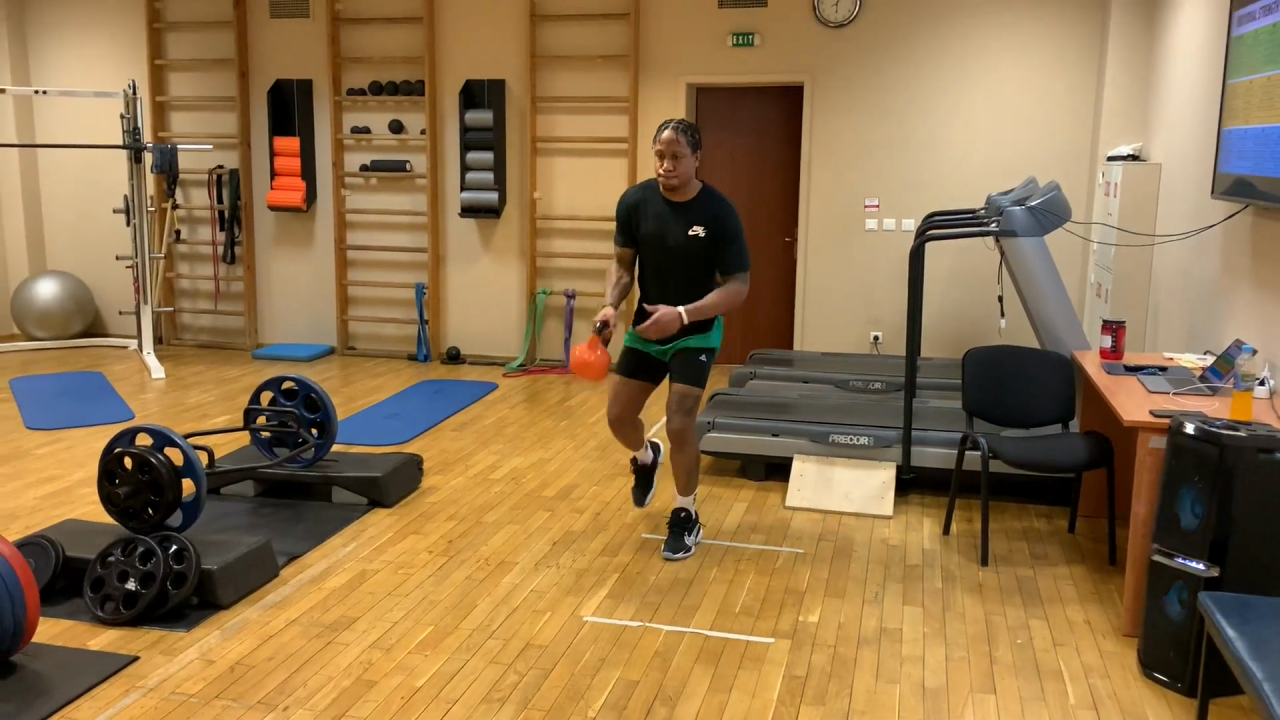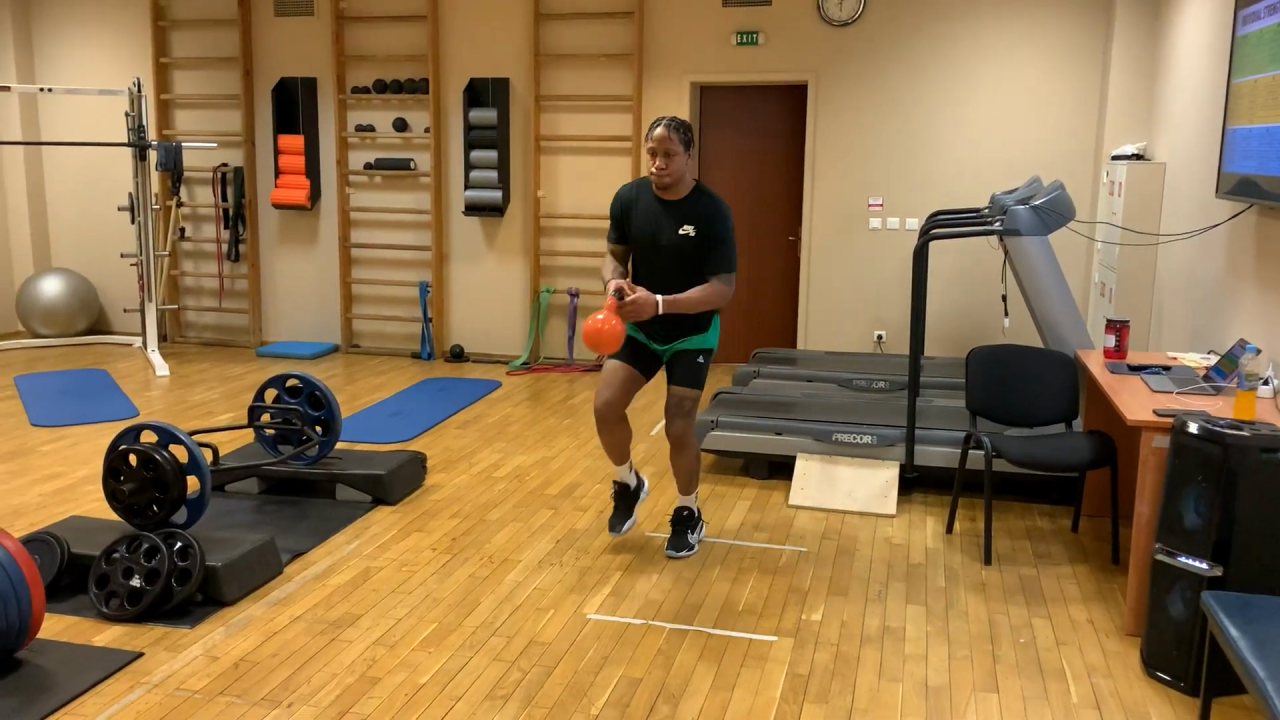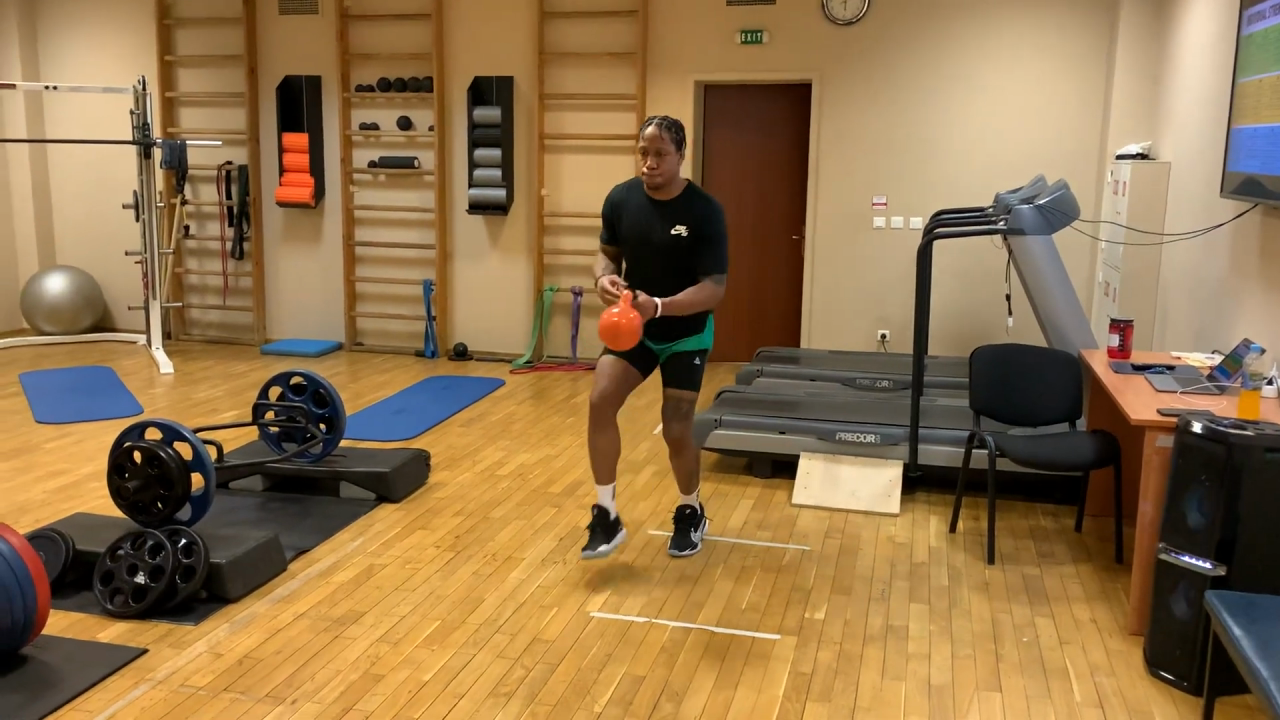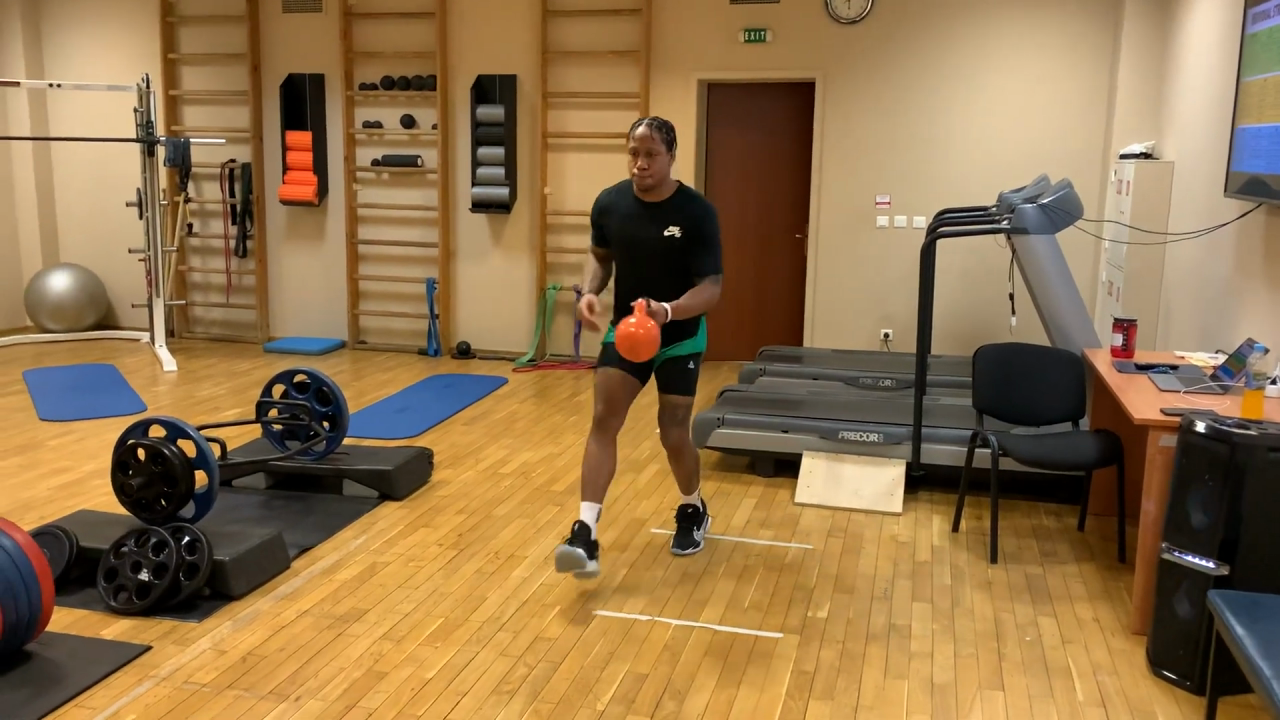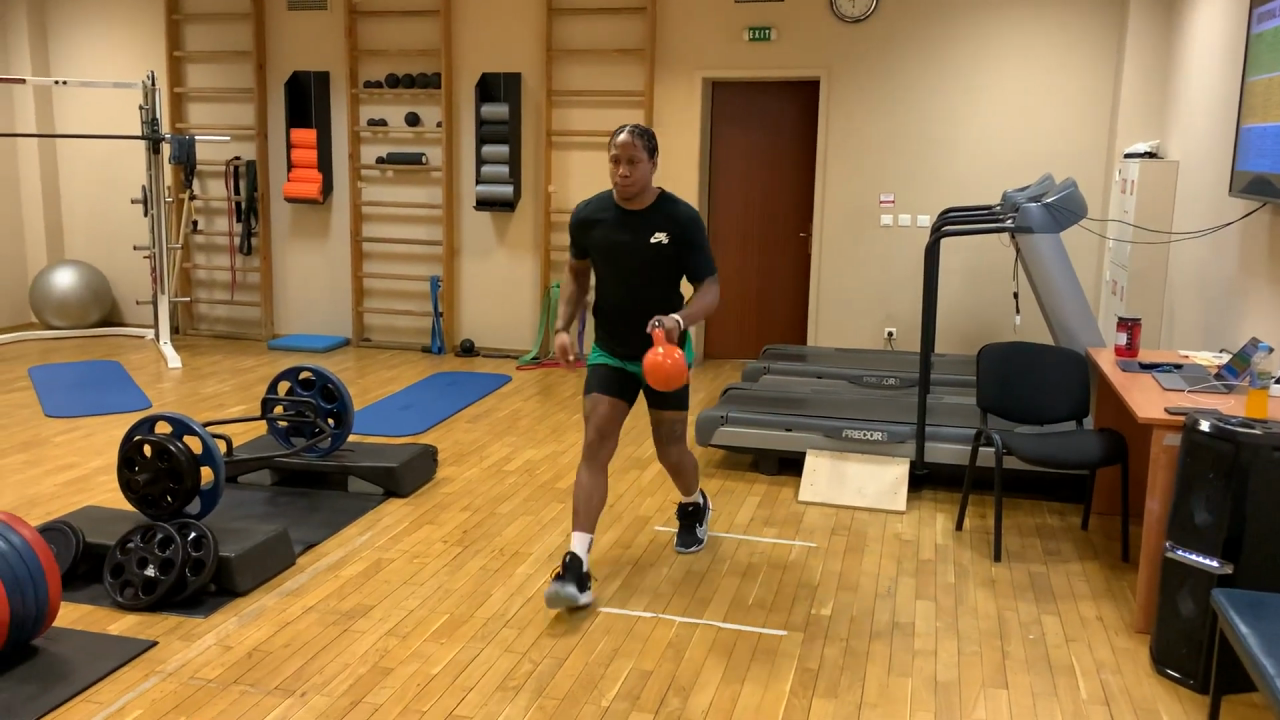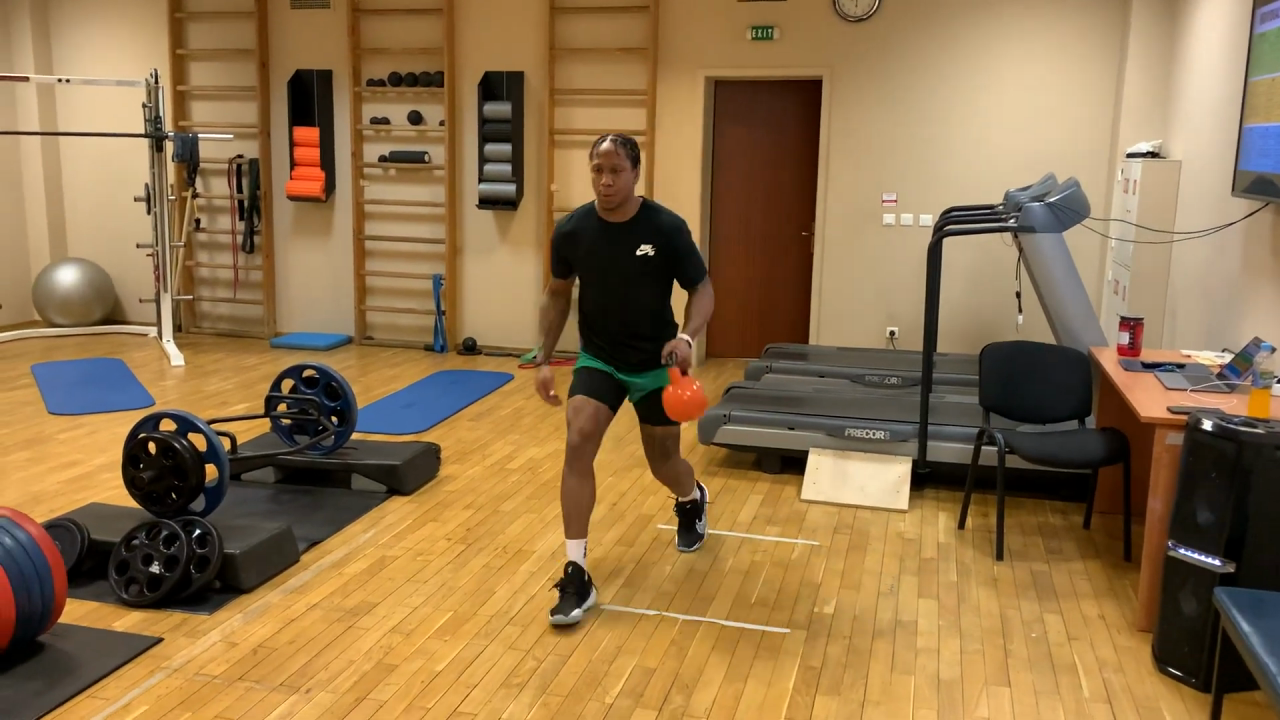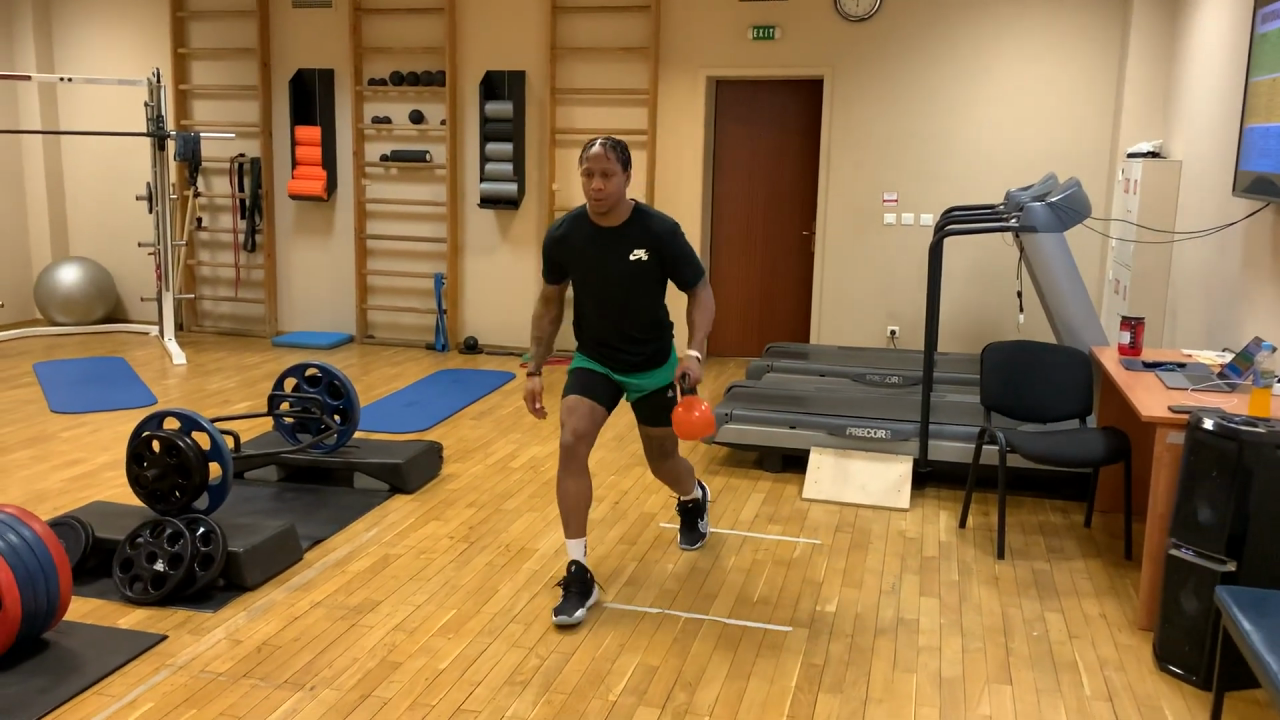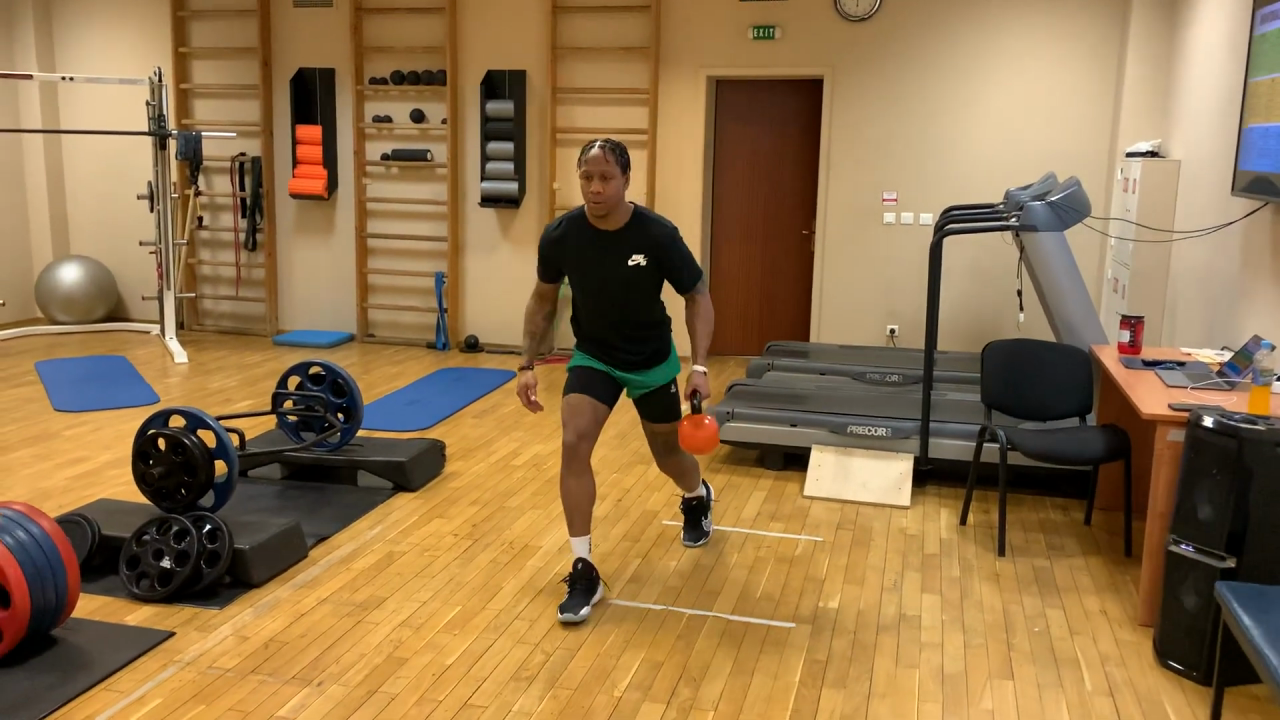
dt=0.1s
person 1, frame 1
left shoulder: (720, 213)
right shoulder: (634, 201)
left elbow: (737, 287)
right elbow: (622, 261)
left wrist: (680, 314)
right wrist: (611, 304)
left hip: (695, 332)
right hip: (645, 329)
left knee: (679, 425)
right knee: (619, 415)
left ankle: (686, 517)
right ankle: (647, 456)
person 1, frame 2
left shoulder: (711, 212)
right shoulder: (628, 199)
left elbow: (722, 289)
right elbow: (616, 254)
left wrist: (660, 304)
right wrist: (613, 283)
left hip: (691, 332)
right hip: (642, 327)
left knee: (678, 429)
right knee: (605, 406)
left ankle: (688, 515)
right ankle: (627, 484)
person 1, frame 3
left shoulder: (704, 211)
right shoulder: (620, 200)
left elbow: (715, 287)
right elbow: (608, 252)
left wrist: (662, 305)
right wrist: (605, 278)
left hip: (686, 331)
left knee: (676, 430)
right knee: (600, 404)
left ankle: (691, 513)
right ankle: (605, 514)
person 1, frame 4
left shoulder: (697, 212)
right shoulder: (609, 203)
left elbow: (711, 288)
left wrist: (666, 311)
right wrist: (589, 291)
left hip: (679, 336)
left knee: (674, 435)
right knee: (603, 423)
left ankle: (693, 510)
right ankle: (585, 534)
person 1, frame 5
left shoulder: (681, 219)
right shoulder: (588, 215)
left elbow: (708, 287)
right elbow: (577, 272)
left wrist: (679, 320)
right wrist: (563, 326)
right hip: (610, 352)
left knee: (671, 451)
right knee: (595, 445)
left ankle: (693, 507)
right ankle: (576, 565)
person 1, frame 6
left shoulder: (666, 228)
right shoulder: (571, 230)
left elbow: (702, 290)
right elbow: (559, 291)
left wrist: (686, 337)
right wrist: (545, 359)
left hip: (655, 362)
right hip: (597, 358)
left knee: (663, 464)
right knee: (577, 447)
left ankle: (693, 499)
right ankle: (576, 573)
person 1, frame 7
left shoulder: (660, 231)
right shoulder: (562, 235)
left elbow: (700, 291)
right elbow: (550, 301)
left wrist: (694, 352)
right wrist: (534, 370)
left hip: (653, 363)
right hip: (593, 360)
left knee: (662, 462)
right knee: (571, 447)
left ankle: (694, 500)
right ankle: (578, 572)
person 1, frame 8
left shoulder: (658, 235)
right shoulder: (559, 235)
left elbow: (697, 295)
right elbow: (543, 298)
left wrist: (698, 366)
right wrist: (527, 365)
left hip: (652, 360)
right hip: (593, 357)
left knee: (668, 455)
right knee: (573, 445)
left ankle: (698, 496)
right ankle: (583, 570)
